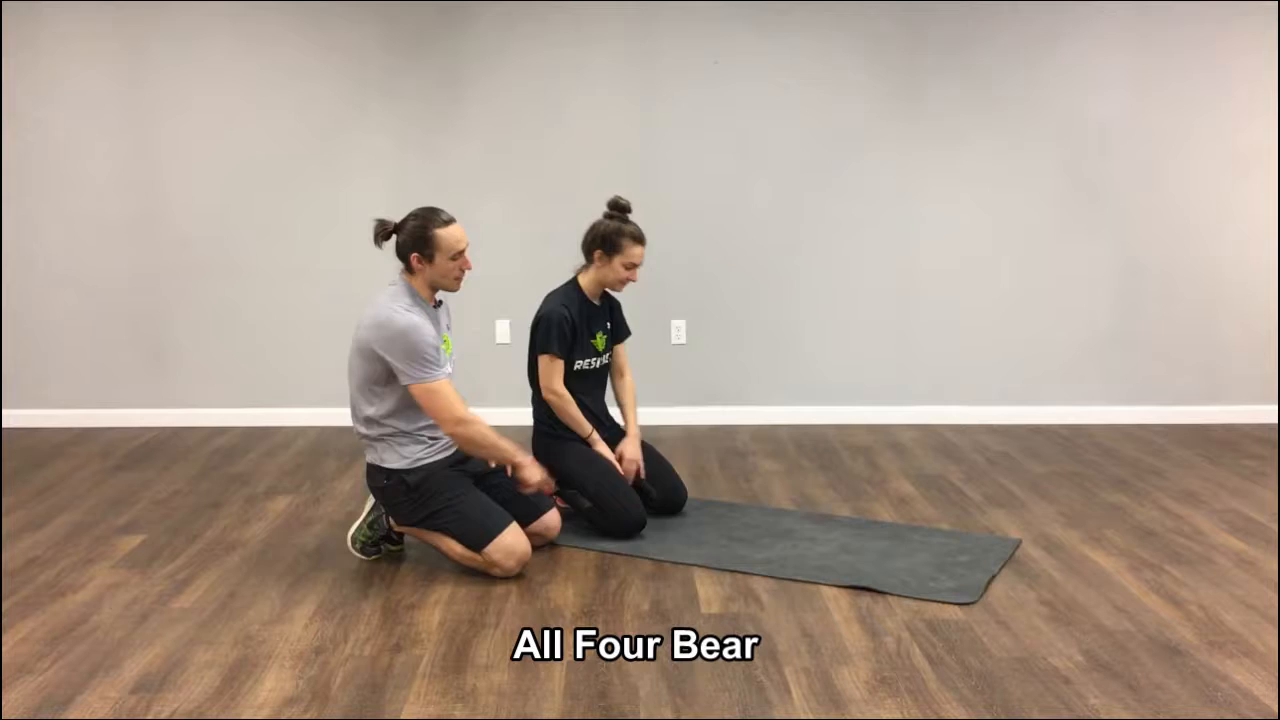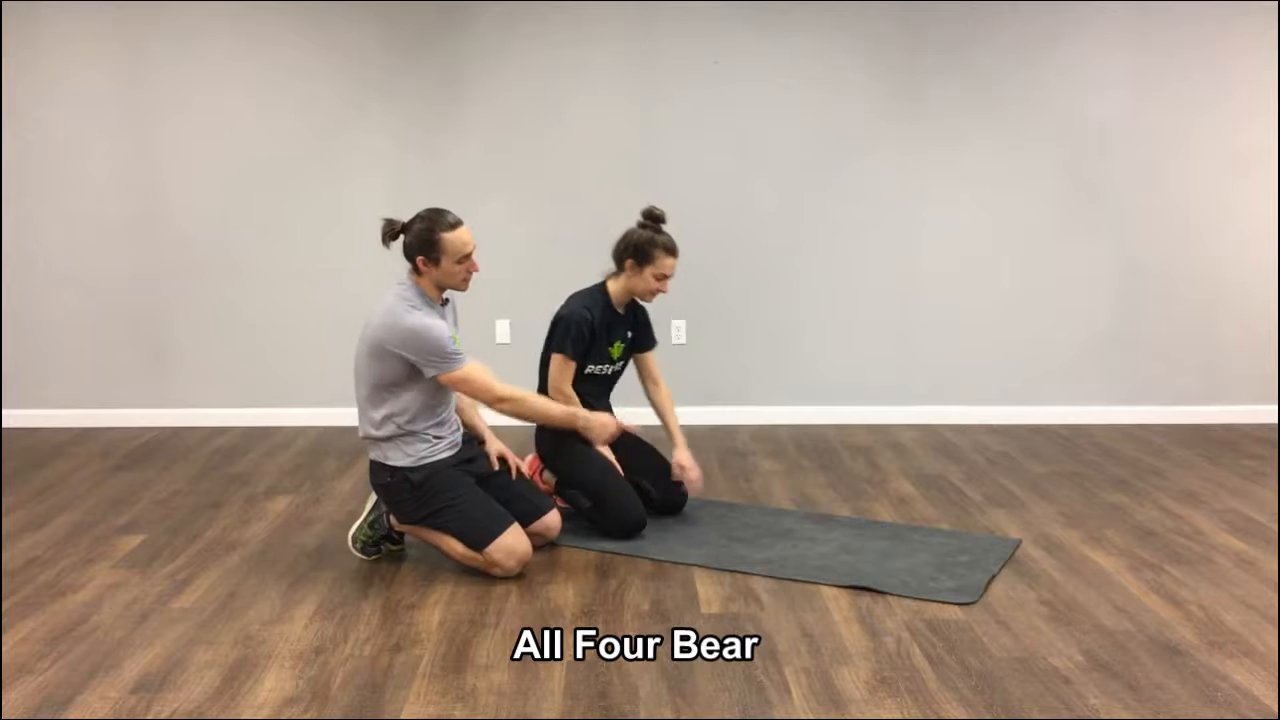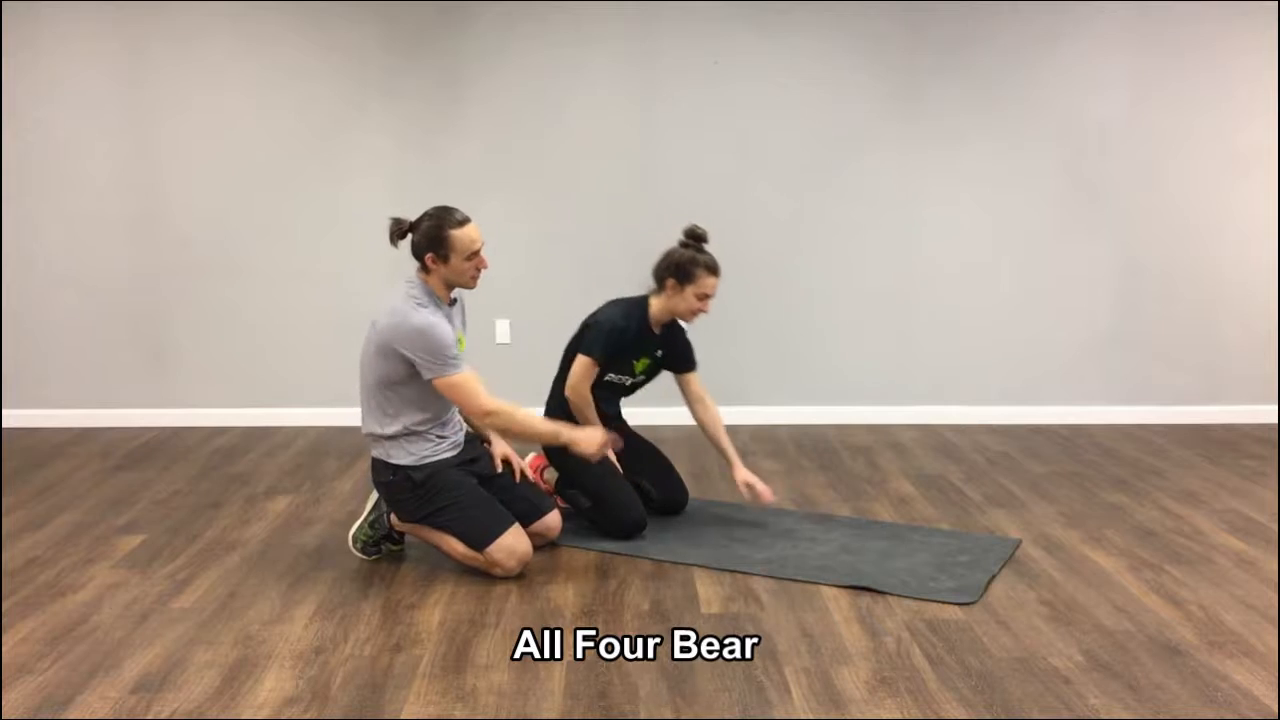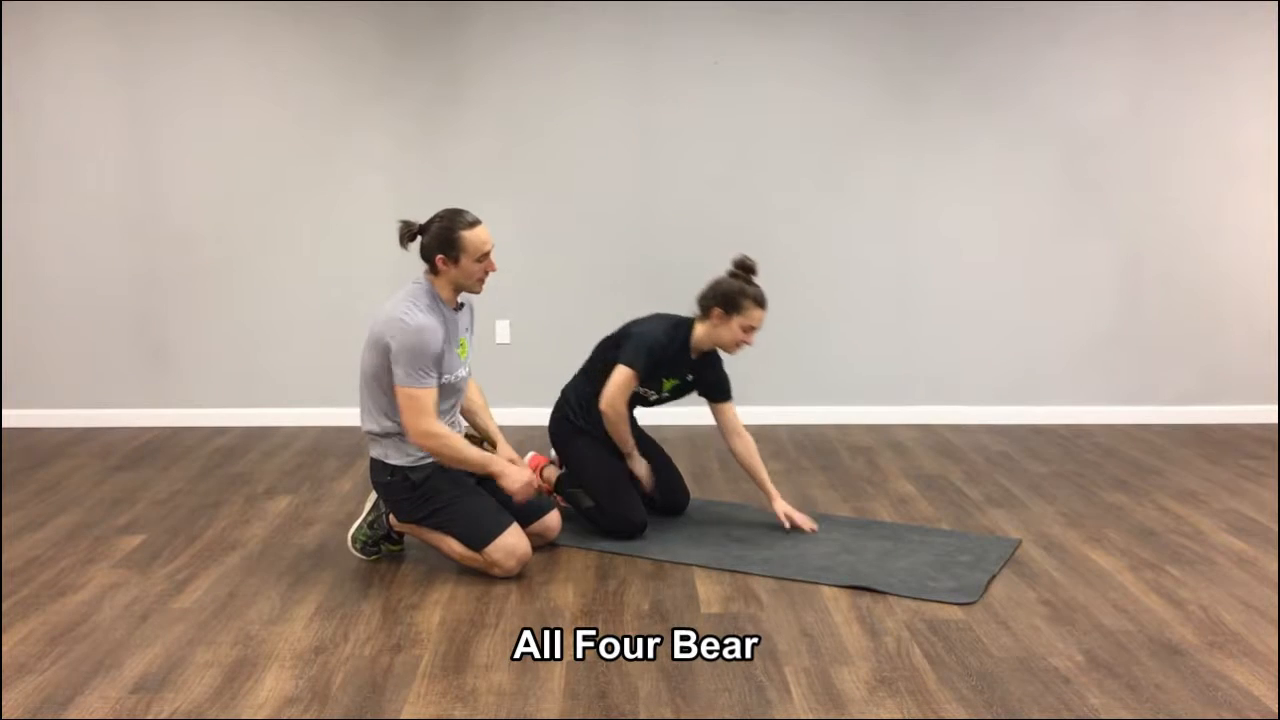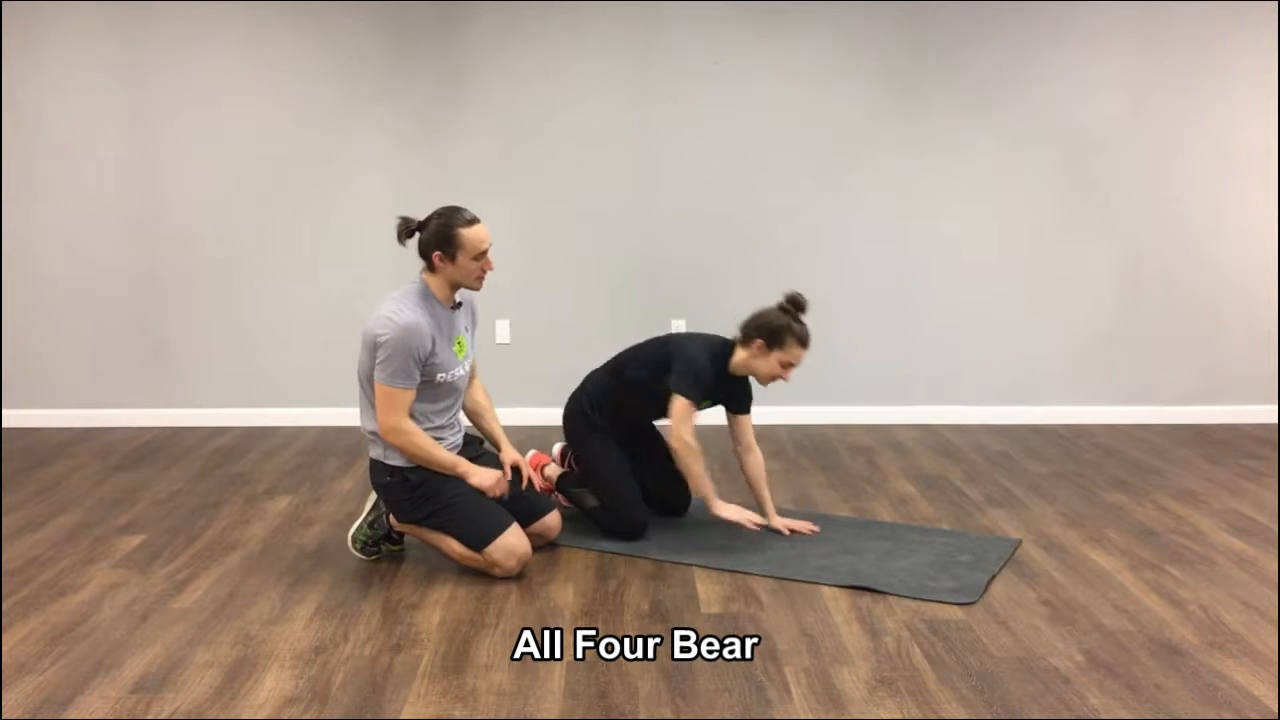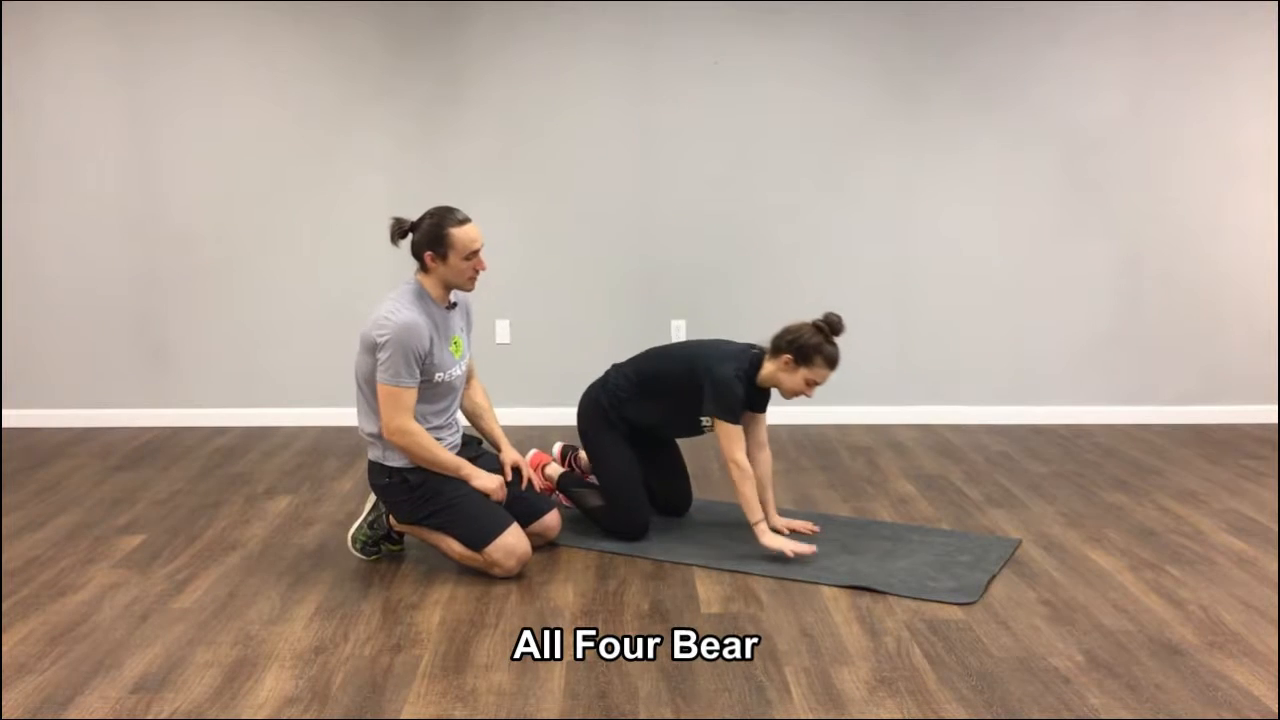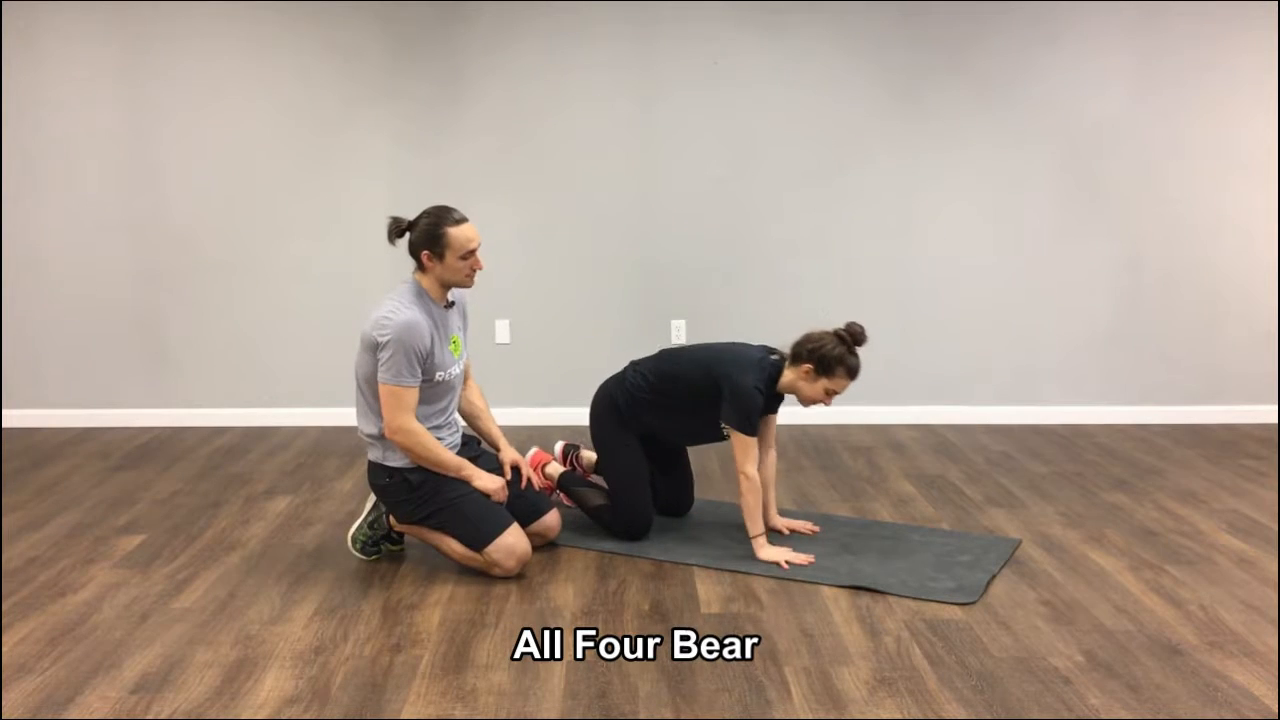
dt=0.2s
person 1, frame 1
left shoulder: (434, 300)
right shoulder: (401, 322)
right elbow: (454, 420)
left wrist: (498, 448)
right wrist: (520, 460)
left hip: (448, 449)
right hip: (409, 469)
left knee: (547, 526)
right knee: (511, 556)
left ankle: (423, 517)
right ankle: (395, 522)
person 1, frame 2
left shoulder: (437, 299)
right shoulder: (412, 322)
right elbow: (499, 397)
left wrist: (486, 436)
right wrist: (582, 421)
left hip: (453, 447)
right hip: (412, 468)
left knee: (546, 526)
right knee: (511, 556)
left ankle: (426, 514)
right ankle: (397, 520)
person 1, frame 3
left shoulder: (448, 300)
right shoulder: (416, 322)
right elbow: (485, 410)
left wrist: (493, 439)
right wrist: (571, 436)
left hip: (451, 447)
right hip: (414, 466)
left knee: (546, 527)
right knee: (510, 558)
left ankle: (413, 512)
right ankle: (395, 519)
person 1, frame 4
left shoulder: (460, 303)
right shoulder: (415, 324)
right elbow: (423, 432)
left wrist: (499, 442)
right wrist: (497, 468)
left hip: (450, 448)
right hip: (410, 466)
left knee: (547, 526)
right knee: (510, 555)
left ankle: (414, 514)
right ankle: (396, 520)
person 1, frame 5
left shoulder: (463, 302)
right shoulder: (406, 324)
right elbow: (394, 428)
left wrist: (503, 445)
right wrist: (467, 471)
left hip: (455, 446)
right hip: (410, 467)
left knee: (547, 526)
right knee: (511, 556)
left ankle: (425, 515)
right ankle: (397, 519)
person 1, frame 6
left shoulder: (458, 302)
right shoulder: (403, 324)
right elbow: (398, 430)
left wrist: (503, 446)
right wrist: (470, 474)
left hip: (453, 446)
right hip: (408, 468)
left knee: (547, 525)
right knee: (510, 556)
left ankle: (421, 514)
right ankle: (396, 519)
person 1, frame 7
left shoulder: (454, 301)
right shoulder: (404, 323)
right elbow: (400, 429)
left wrist: (502, 446)
right wrist: (472, 475)
left hip: (453, 447)
right hip: (408, 469)
left knee: (547, 525)
right knee: (511, 555)
left ankle: (422, 514)
right ankle: (396, 519)
person 2, frame 1
left shoulder: (611, 307)
right shoulder: (558, 311)
left elbow: (622, 376)
right elbow: (551, 390)
left wrist: (631, 436)
right wrist: (595, 443)
left hip: (600, 424)
right hip: (563, 437)
left knee: (673, 498)
right knee: (628, 519)
left ankle: (586, 480)
right ankle: (552, 482)
person 2, frame 2
left shoulder: (636, 316)
right shoulder: (580, 314)
left elbow: (654, 383)
right elbow: (558, 390)
left wrist: (680, 446)
right wrist: (597, 445)
right hip: (563, 433)
left knee: (672, 498)
right knee: (627, 520)
left ankle: (586, 475)
right ankle: (549, 479)
person 2, frame 3
left shoulder: (673, 336)
right shoulder: (615, 322)
left elbow: (701, 403)
right elbow: (574, 391)
left wrist: (736, 465)
left hip: (607, 423)
left knee: (672, 499)
right knee: (625, 520)
left ankle: (588, 475)
right ankle: (552, 479)
person 2, frame 4
left shoulder: (708, 364)
right shoulder: (657, 337)
left elbow: (735, 434)
right elbow: (609, 404)
left wrist: (775, 499)
right wrist: (632, 457)
left hip: (616, 426)
right hip: (577, 425)
left knee: (673, 503)
right knee: (627, 522)
left ankle: (579, 463)
right ankle: (551, 475)
person 2, frame 5
left shoulder: (737, 378)
right shoulder: (697, 359)
left elbow: (748, 449)
right elbow: (680, 438)
left wrist: (769, 514)
right wrist: (715, 503)
left hip: (631, 422)
right hip: (590, 417)
left knee: (675, 503)
right knee: (630, 523)
left ankle: (580, 460)
right ankle: (551, 473)
person 2, frame 6
left shoulder: (757, 375)
right shoulder: (727, 374)
left elbow: (759, 449)
right elbow: (737, 460)
left wrist: (772, 514)
right wrist: (762, 532)
left hip: (642, 419)
right hip: (605, 413)
left knee: (676, 504)
right knee: (631, 525)
left ankle: (579, 460)
right ankle: (551, 472)
person 2, frame 7
left shoulder: (773, 374)
right shoulder: (747, 383)
left elbow: (766, 451)
right elbow: (747, 471)
left wrist: (772, 516)
right wrist: (760, 544)
left hip: (653, 416)
right hip: (617, 411)
left knee: (677, 505)
right knee: (633, 524)
left ankle: (580, 459)
right ankle: (550, 469)
